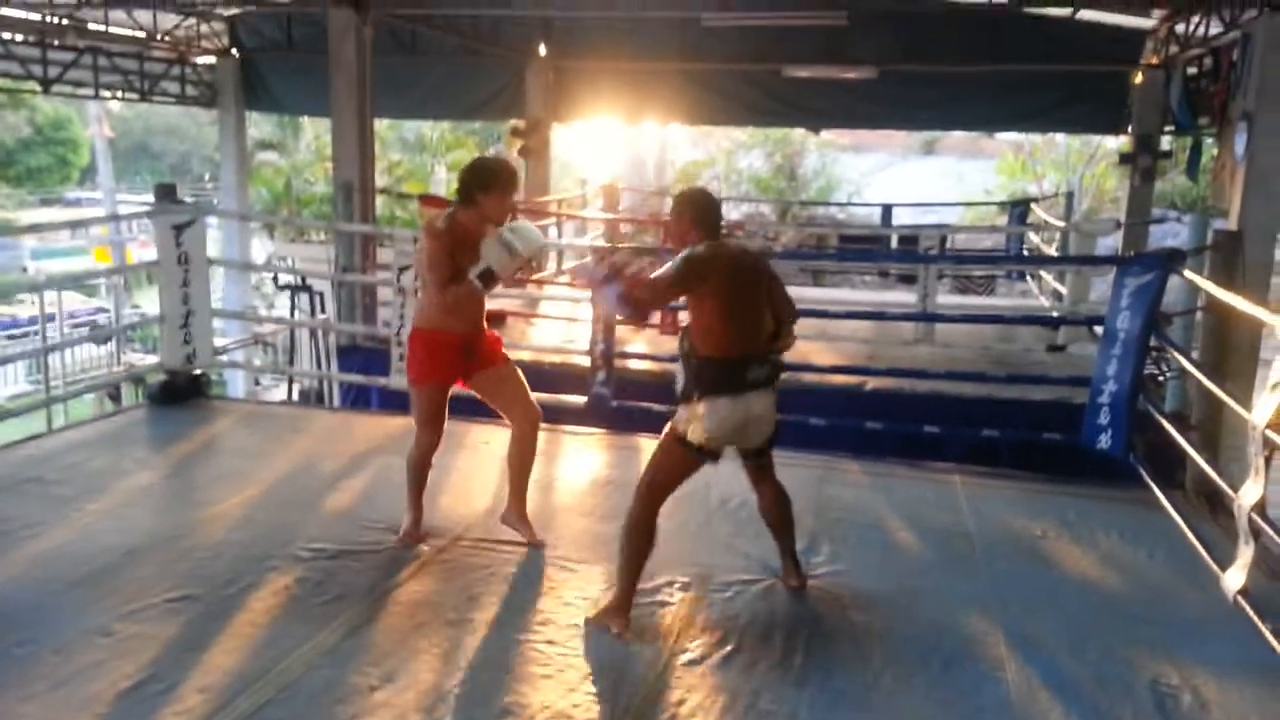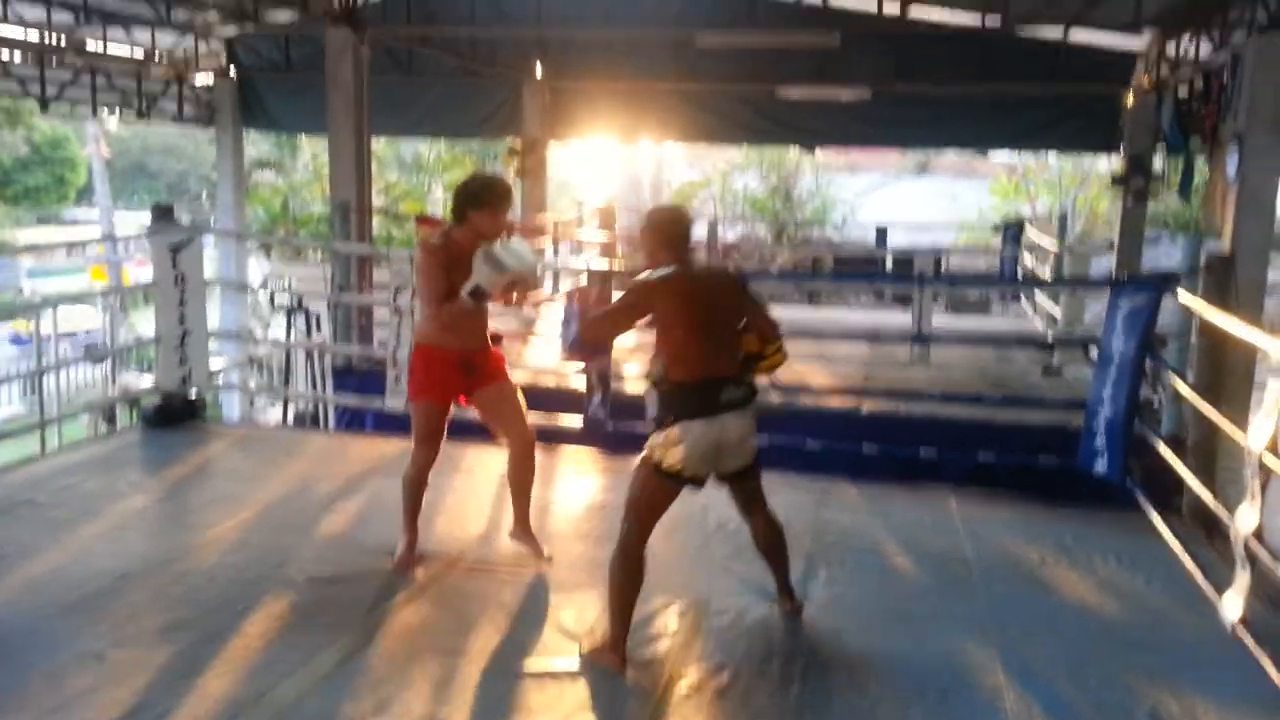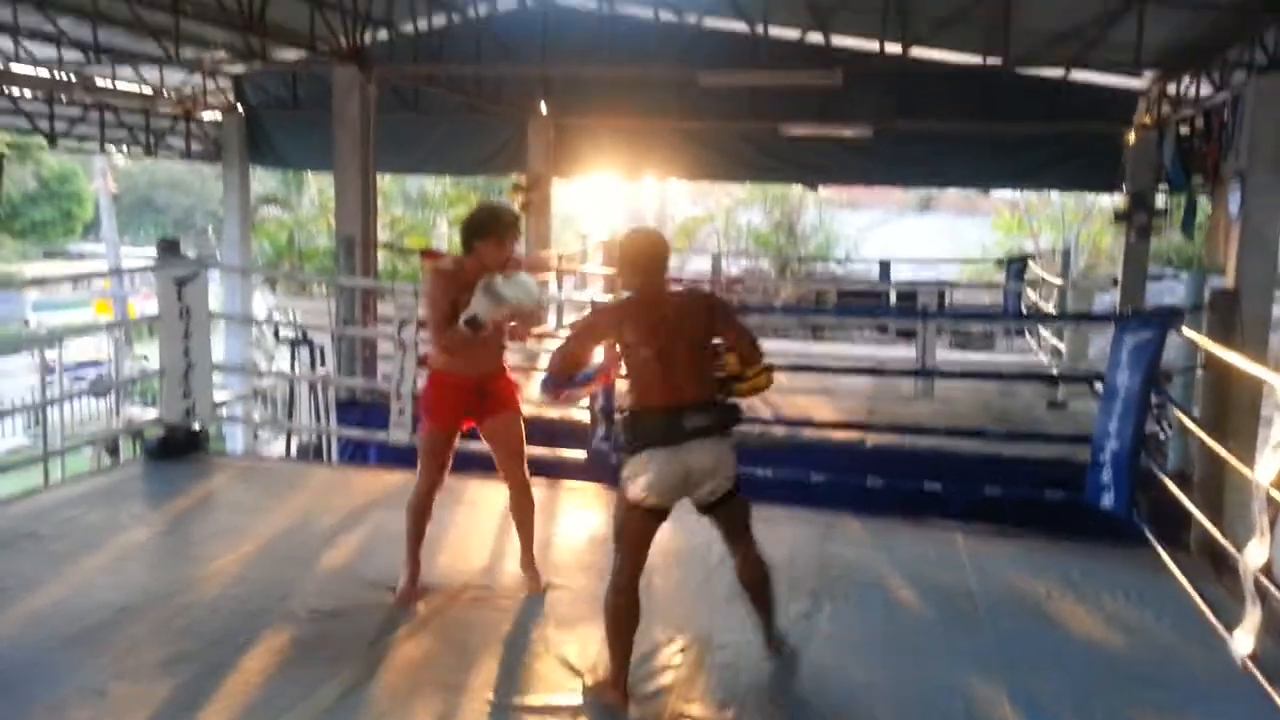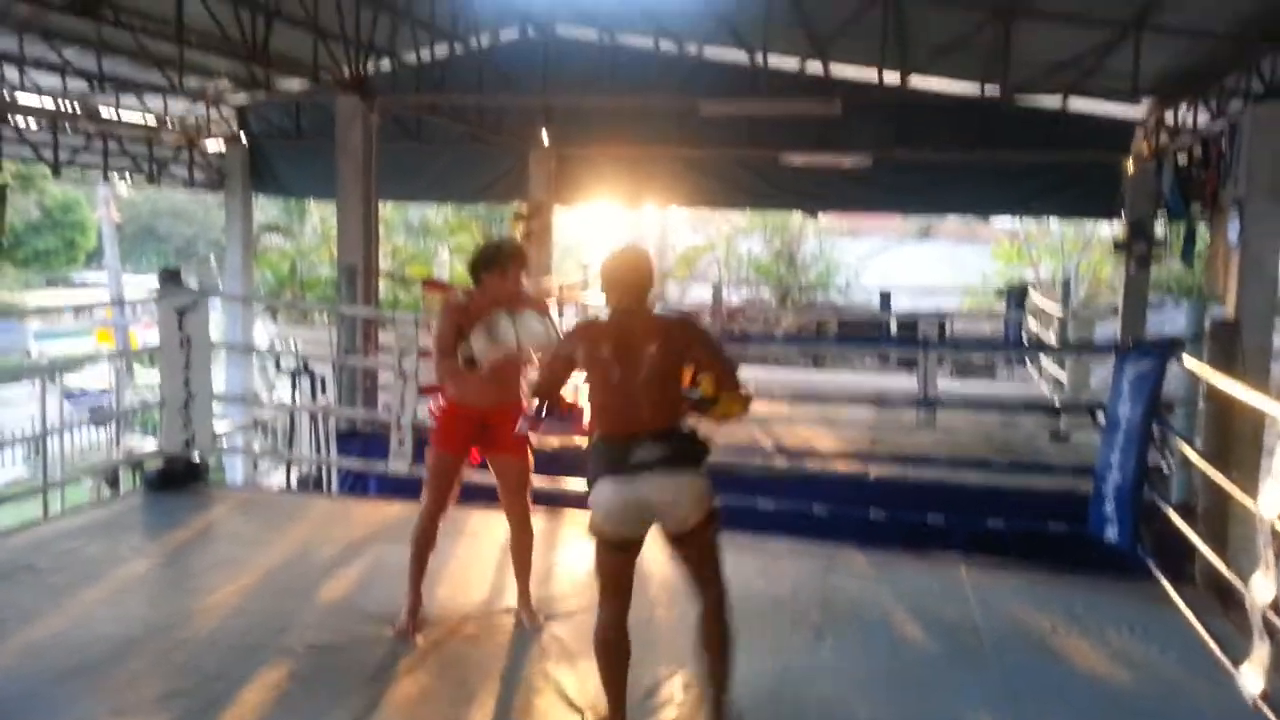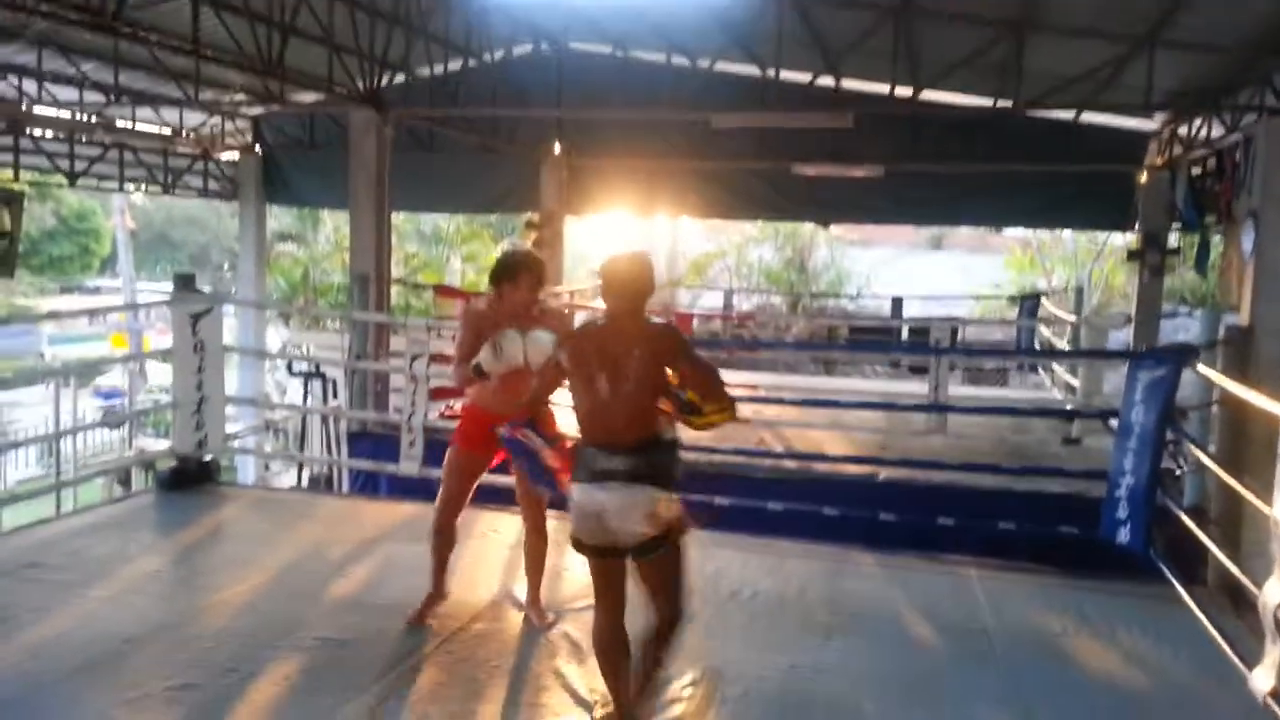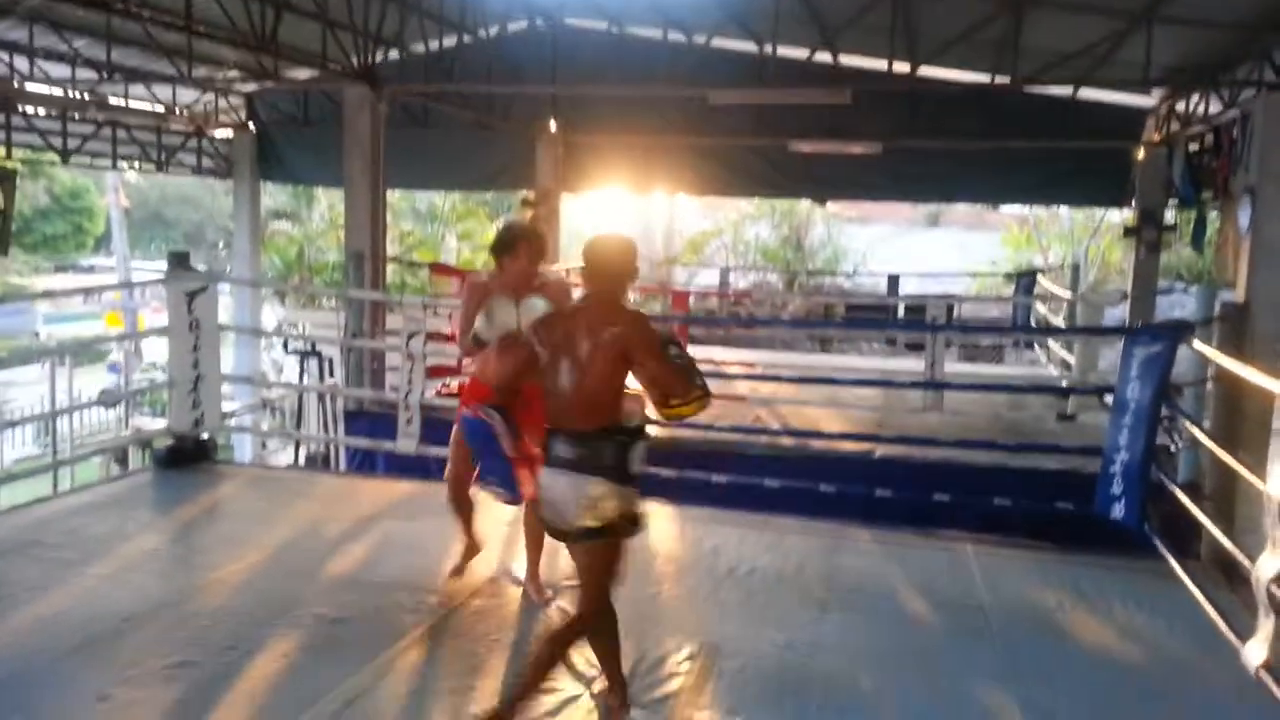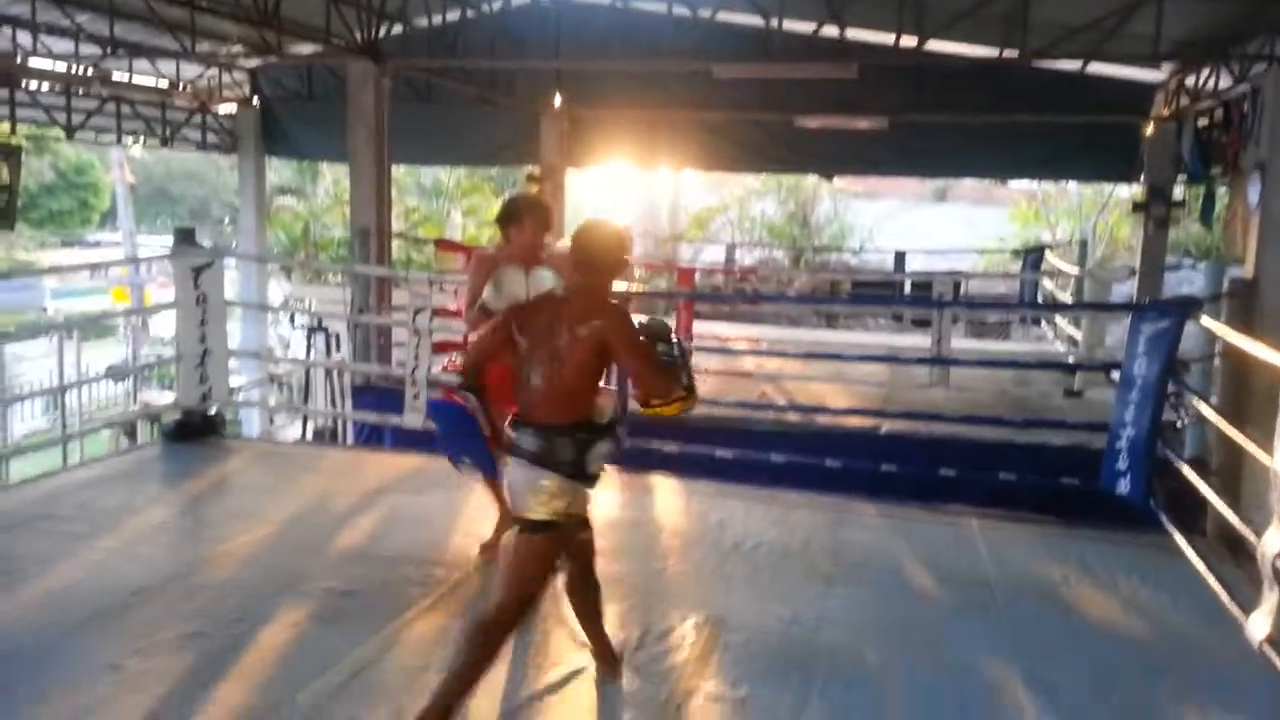
dt=0.1s
person 1, frame 1
left shoulder: (699, 259)
right shoulder: (754, 261)
left elbow: (644, 298)
right elbow: (787, 315)
left wrist: (621, 279)
left hip: (713, 402)
right hip: (759, 396)
left knee: (646, 502)
right knee: (766, 481)
left ankle: (621, 606)
right ankle: (792, 568)
person 1, frame 2
left shoulder: (655, 286)
right shoulder: (726, 283)
left elbow: (591, 334)
right elbow: (767, 336)
left wrist: (597, 309)
left hip: (685, 425)
right hip: (735, 418)
left knee: (632, 535)
right knee: (755, 510)
left ankle: (615, 645)
right ankle: (787, 595)
person 1, frame 3
left shoulder: (617, 312)
right shoulder: (703, 303)
left elbow: (562, 367)
right elbow: (751, 355)
left hip: (654, 454)
right hip: (711, 446)
left knee: (626, 572)
right knee: (742, 545)
left ankle: (616, 683)
right ankle: (771, 637)
person 1, frame 4
left shoulder: (584, 336)
right shoulder: (677, 329)
left elbow: (542, 392)
right elbow: (729, 383)
left hip: (613, 482)
right hip: (676, 476)
left knee: (612, 606)
right knee: (711, 592)
person 1, frame 5
left shoulder: (574, 342)
right shoulder: (662, 337)
left elbow: (531, 401)
right elbow: (712, 394)
left hip: (590, 488)
right hip: (644, 491)
left knee: (608, 610)
right knee: (667, 612)
person 1, frame 6
left shoulder: (547, 327)
right shoulder: (629, 325)
left elbow: (503, 383)
right elbow: (676, 390)
right wrist: (671, 355)
left hip: (556, 472)
right hip: (601, 479)
left knee: (598, 587)
right knee: (591, 608)
person 1, frame 7
left shoulder: (527, 312)
right shoulder: (609, 318)
left elbow: (473, 363)
right elbow: (657, 388)
left wrist: (483, 416)
right wrist: (659, 349)
left hip: (522, 460)
right hip: (558, 473)
left knee: (579, 560)
right knee: (513, 602)
left ankle: (604, 654)
person 2, frame 1
left shoulder: (489, 228)
right shoulder: (440, 235)
right elbow: (444, 300)
left hip: (477, 339)
right hip: (433, 344)
left knee: (528, 417)
right knee: (428, 438)
left ankle: (516, 510)
right ankle: (413, 515)
person 2, frame 2
left shoulder: (494, 241)
right shoulder: (434, 251)
left elbow: (509, 294)
right elbow: (438, 317)
left wrist: (512, 279)
left hip: (481, 357)
right hip: (434, 360)
left knee: (523, 440)
right knee: (424, 457)
left ankle: (522, 526)
right ankle: (409, 537)
person 2, frame 3
left shoulder: (510, 271)
right shoulder: (444, 276)
left elbow: (523, 330)
right elbow: (442, 343)
left wrist: (522, 314)
left hip: (494, 384)
right hip: (448, 385)
left knee: (517, 477)
right knee: (429, 482)
left ankle: (528, 560)
right ankle: (411, 569)
person 2, frame 4
left shoulder: (529, 307)
right shoulder: (455, 308)
right elbow: (442, 372)
right wrist: (476, 356)
left hip: (506, 417)
right hip: (458, 414)
left knee: (518, 513)
right knee: (431, 512)
left ankle: (524, 599)
right ankle: (412, 602)
person 2, frame 5
left shoulder: (552, 319)
right shoulder: (477, 315)
right elbow: (459, 377)
left wrist: (551, 363)
right wrist: (484, 367)
left hip: (529, 423)
right hip: (481, 419)
left knee: (535, 518)
right knee: (446, 508)
left ankle: (533, 599)
right ankle: (436, 587)
person 2, frame 6
left shoulder: (554, 291)
right shoulder: (478, 289)
right elbow: (463, 347)
right wrist: (483, 336)
left hip: (532, 395)
right hip: (485, 393)
right knee: (455, 479)
left ankle: (533, 574)
right ankle: (470, 542)
person 2, frame 7
left shoulder: (558, 264)
right shoulder: (486, 262)
right elbow: (470, 319)
right wrist: (491, 306)
right hip: (494, 366)
right ankle: (505, 513)
